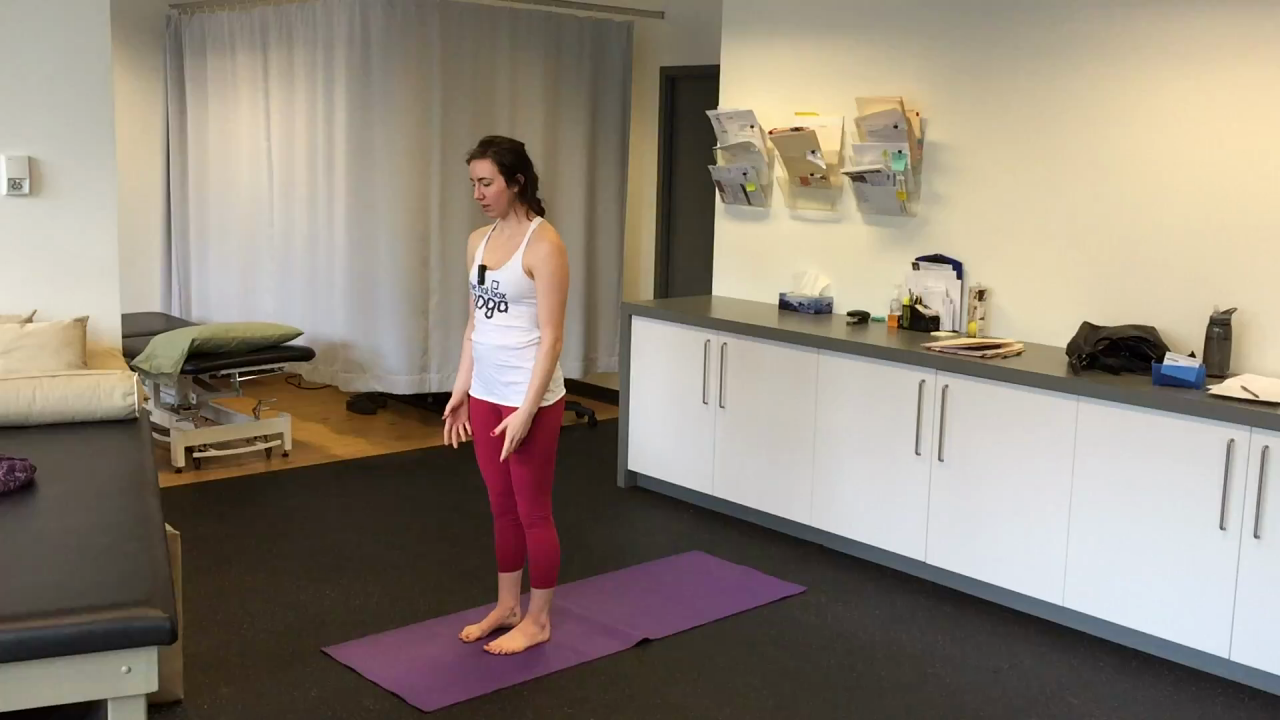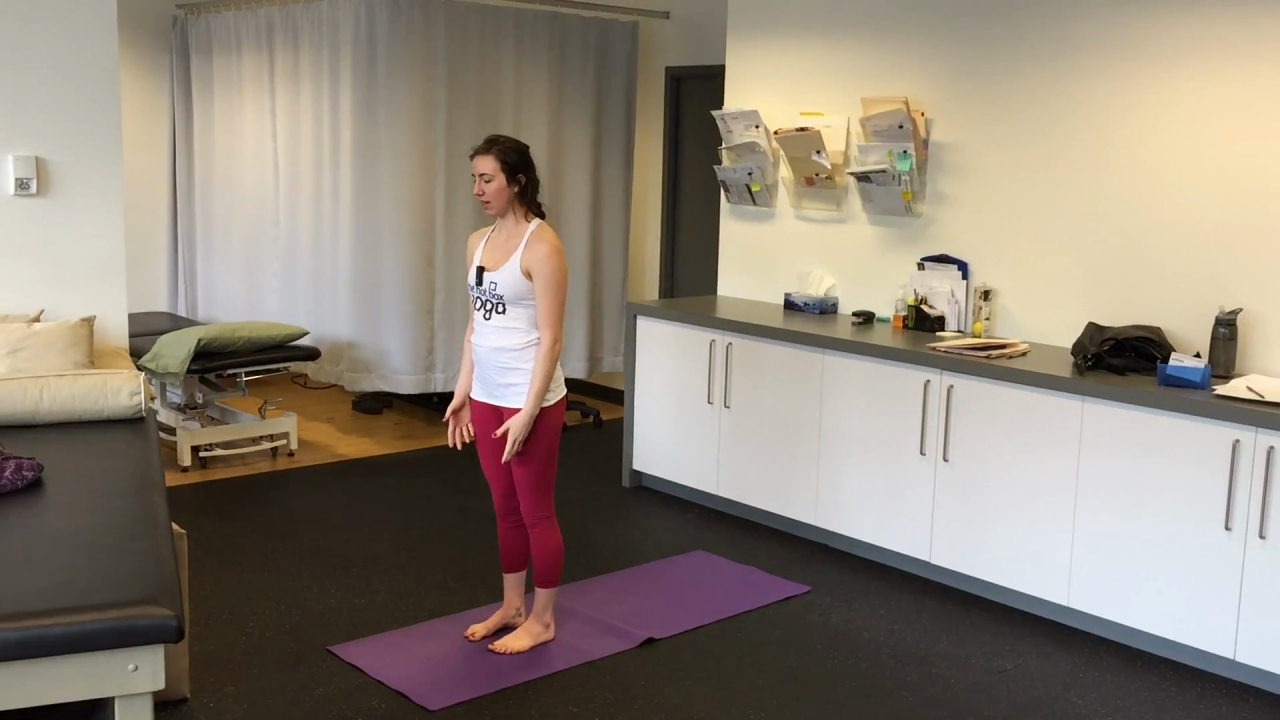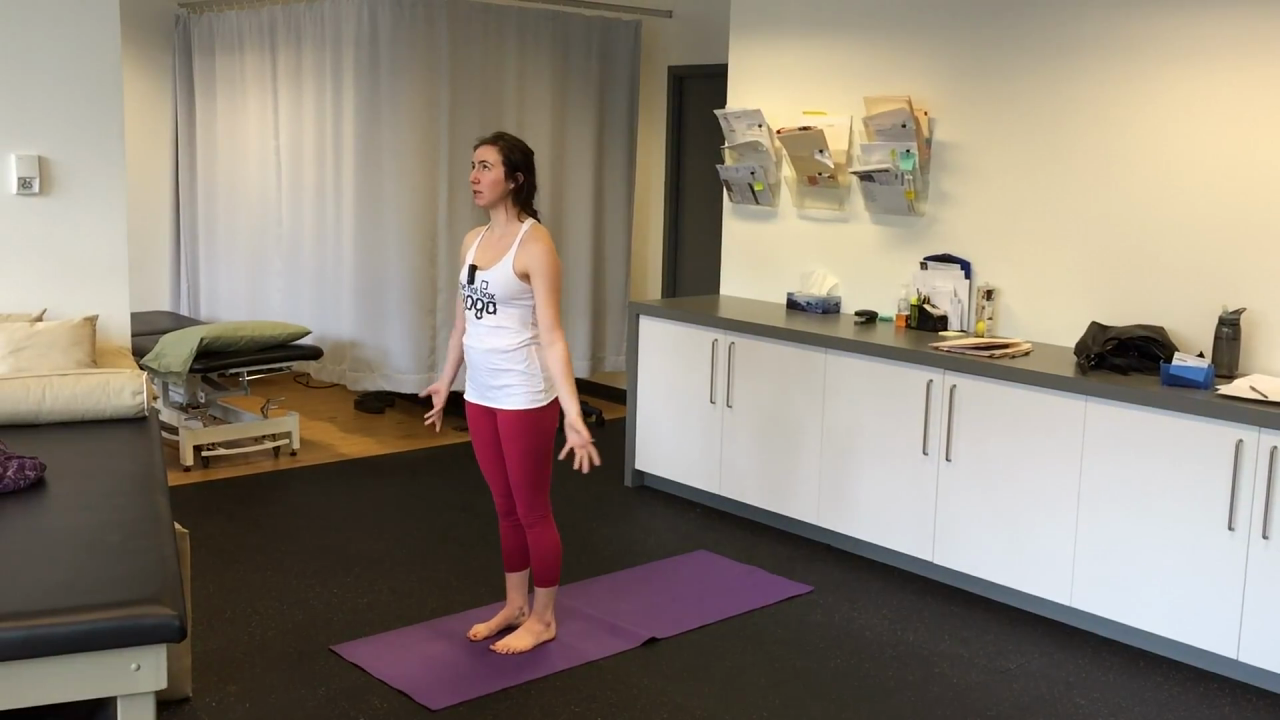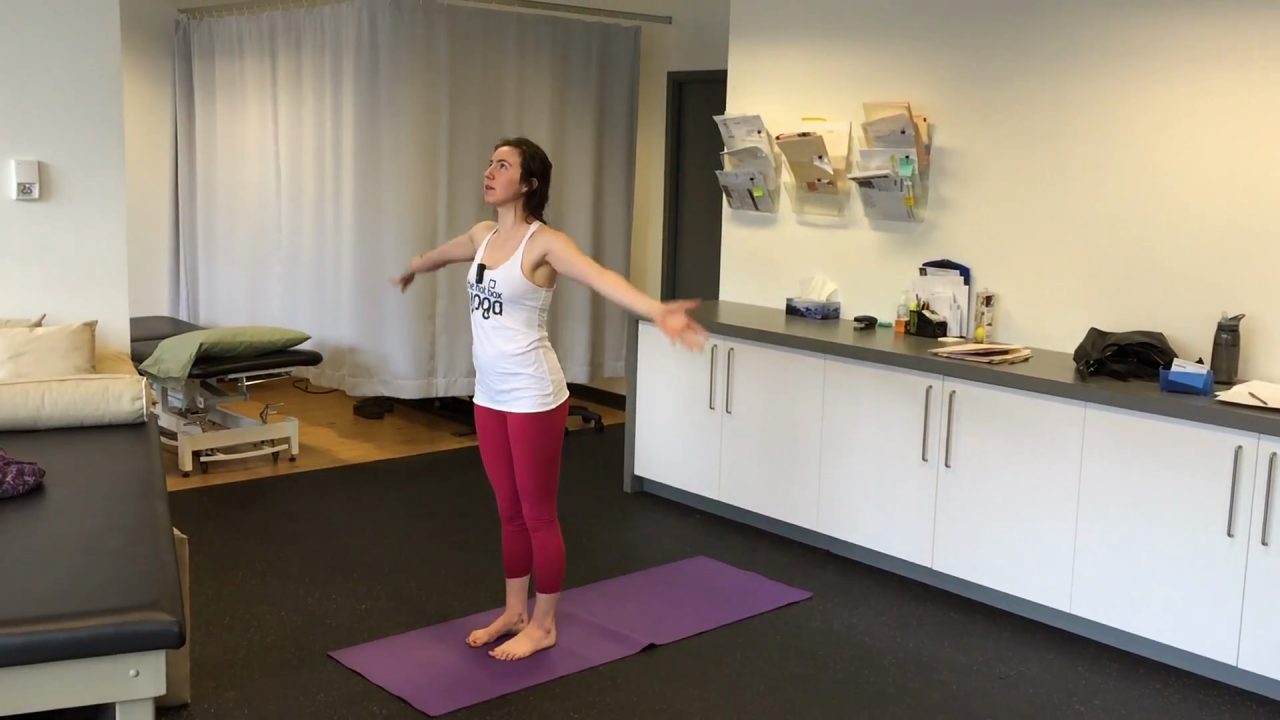
dt=0.5s
person 1, frame 1
left shoulder: (544, 243)
right shoulder: (479, 240)
left elbow: (551, 336)
left wrist: (527, 409)
right wrist: (460, 388)
left hip: (530, 395)
right hip: (486, 393)
left knee: (533, 512)
right knee: (502, 509)
left ankle: (537, 620)
right ankle: (506, 607)
person 1, frame 2
left shoulder: (542, 245)
right shoulder: (478, 241)
left elbow: (550, 338)
left wrist: (528, 411)
right wrist: (463, 391)
left hip: (530, 397)
right hip: (486, 396)
left knee: (536, 512)
right knee: (505, 510)
left ankle: (542, 619)
right ankle: (512, 606)
person 1, frame 3
left shoulder: (534, 244)
right shoulder: (473, 240)
left elbow: (551, 335)
left wrist: (573, 414)
right wrist: (445, 380)
left hip: (523, 397)
right hip: (481, 394)
left knee: (533, 512)
right knee: (505, 509)
left ankle: (543, 619)
right ankle: (514, 606)
person 1, frame 4
left shoulder: (544, 242)
right shoulder: (482, 236)
left elbow: (601, 278)
right elbow: (445, 253)
left wrist: (656, 311)
right wrist: (413, 268)
left hip: (533, 398)
right hip: (489, 396)
left knee: (538, 515)
right knee: (509, 512)
left ankle: (543, 624)
right ankle: (514, 612)
